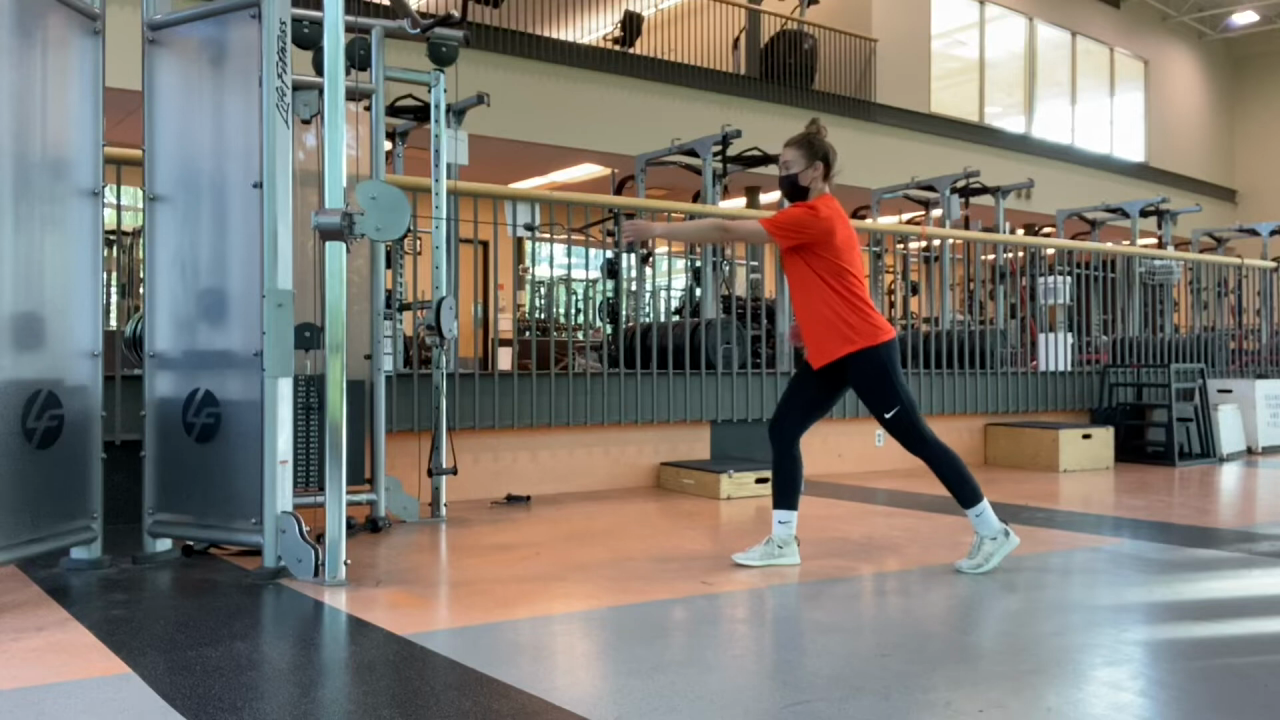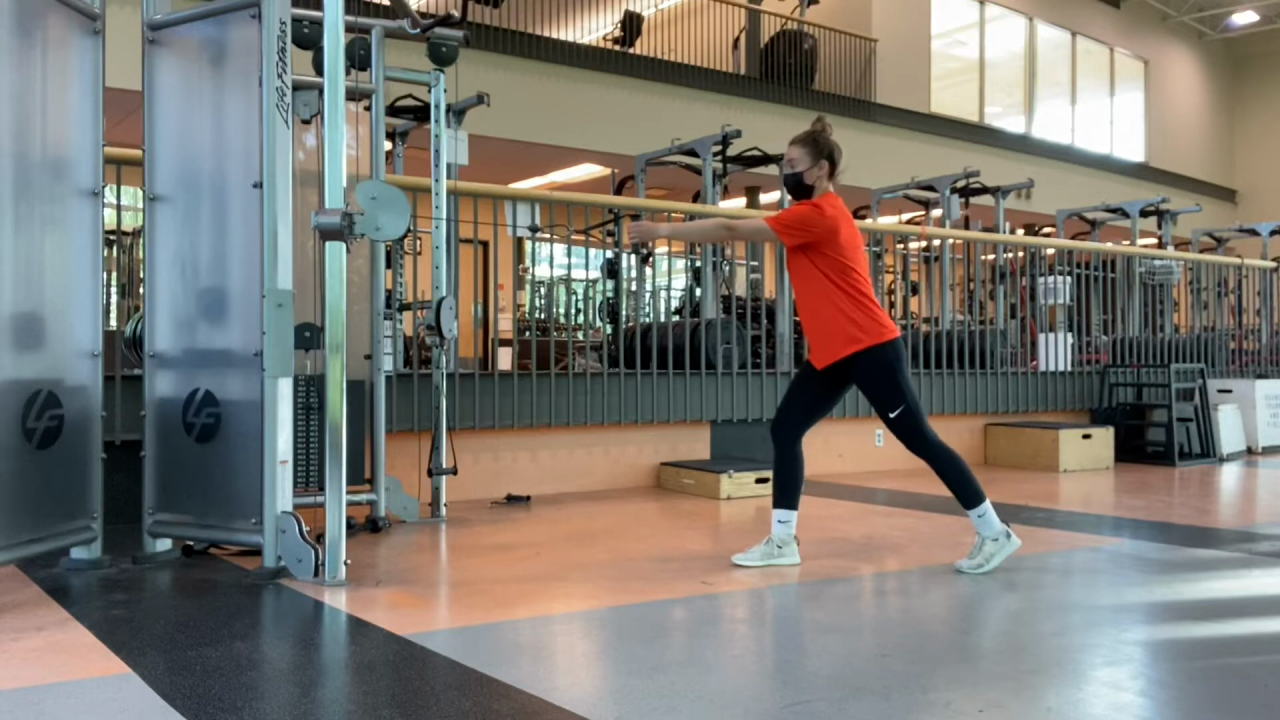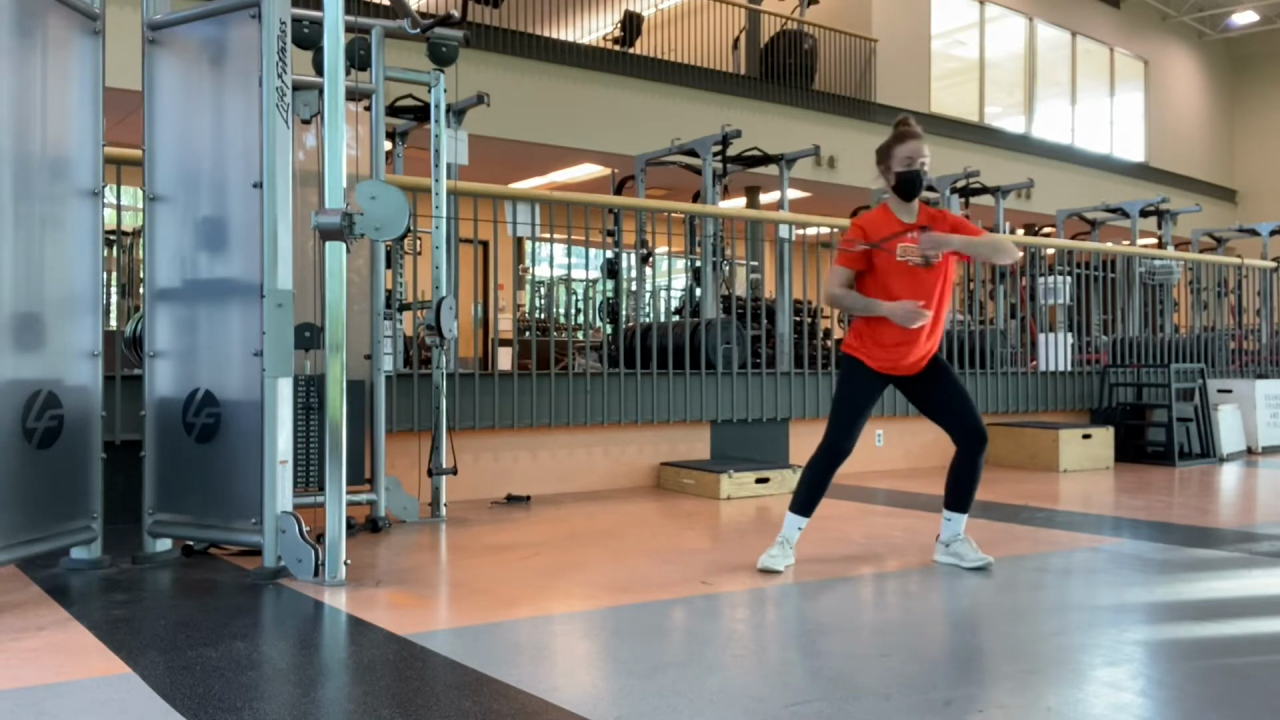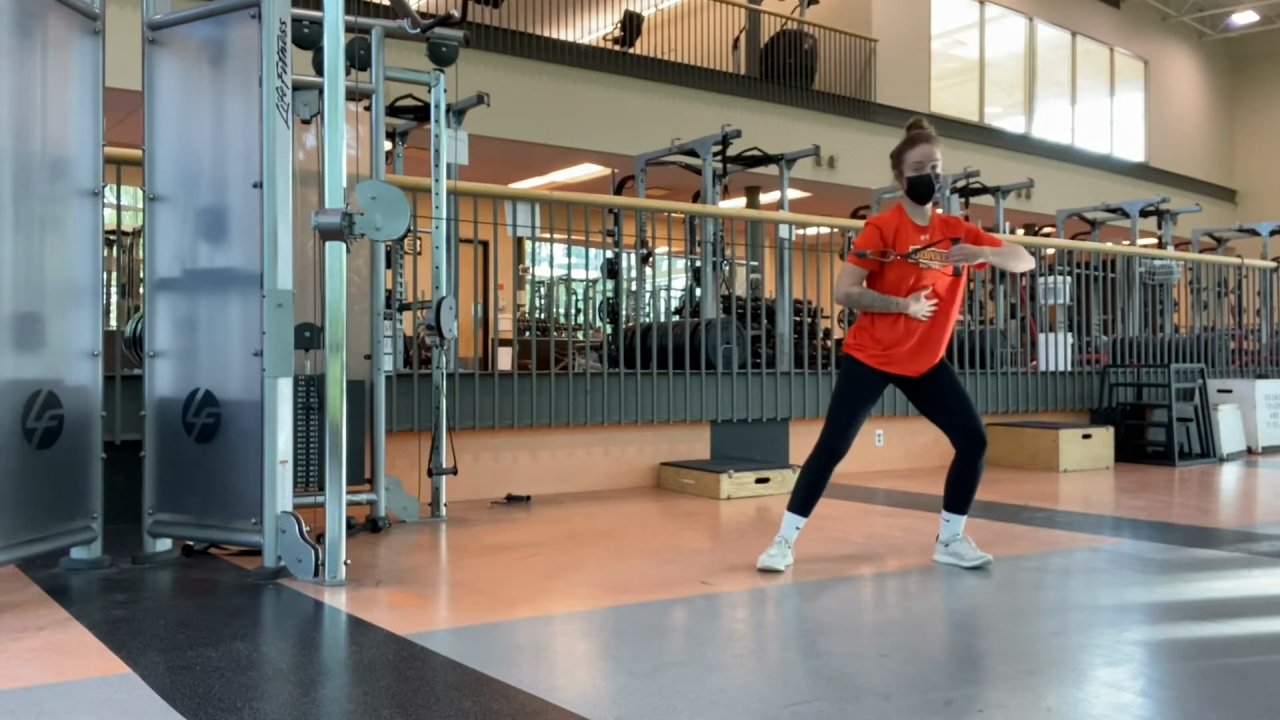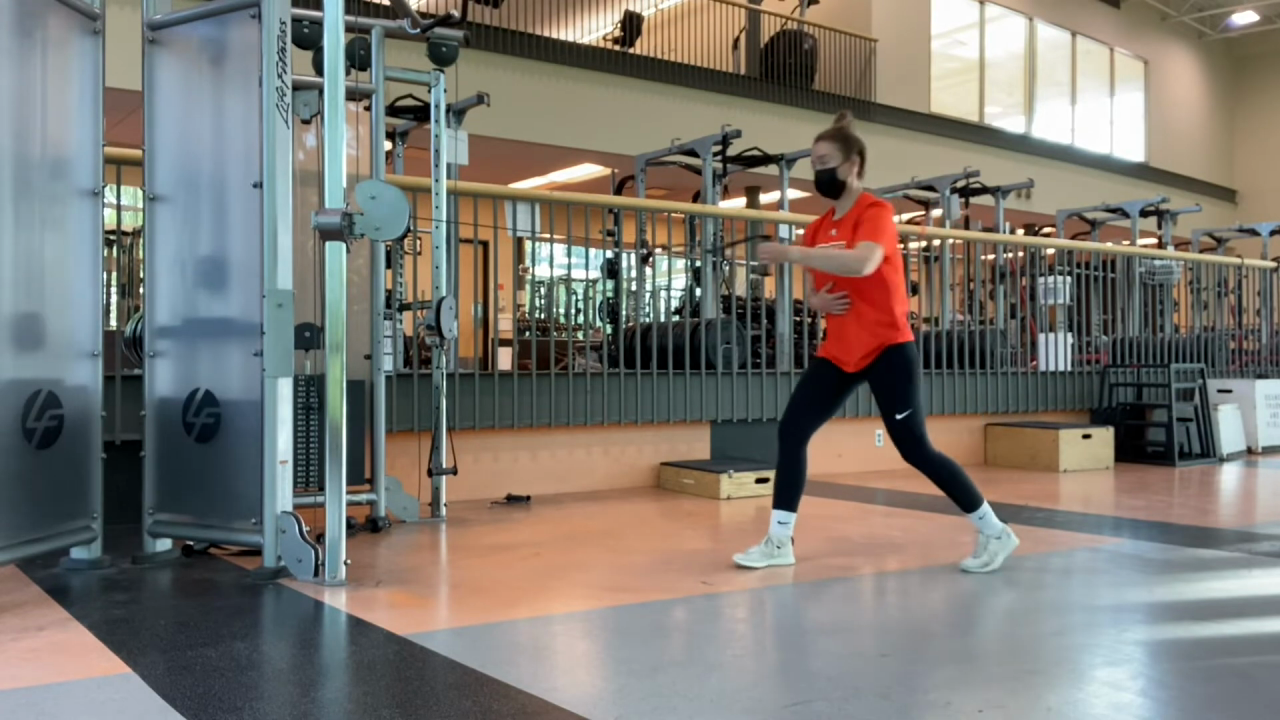
dt=0.7s
person 1, frame 1
left shoulder: (814, 216)
right shoulder: (813, 216)
left elbow: (728, 231)
left wrist: (656, 229)
right wrist: (807, 323)
left hip: (865, 350)
right hip: (831, 354)
left knee: (917, 439)
right knee: (782, 431)
left ankle: (992, 531)
right ankle: (783, 541)
person 1, frame 2
left shoulder: (820, 213)
right shoulder: (813, 218)
left elbow: (734, 230)
left wrist: (664, 230)
left hip: (871, 349)
right hip: (831, 353)
left knee: (919, 438)
right knee: (784, 431)
left ankle: (994, 533)
right ankle: (782, 541)
person 1, frame 3
left shoulder: (946, 223)
right shoulder: (867, 228)
left elbow: (1008, 253)
right elbow: (834, 292)
left wrist: (954, 242)
right wrist: (886, 309)
left hip: (923, 358)
right hip: (867, 355)
left knee: (974, 437)
right knee: (837, 445)
left ankle: (951, 539)
right ankle: (786, 540)
person 1, frame 4
left shoulder: (956, 230)
right shoulder: (882, 228)
left elbow: (1025, 260)
right elbow: (843, 291)
left wrist: (984, 253)
right wrist: (902, 304)
left hip: (927, 361)
right hip: (869, 357)
left knee: (973, 440)
right knee: (832, 445)
left ankle: (950, 539)
right ankle: (784, 541)
person 1, frame 5
left shoulder: (875, 211)
right shoulder: (817, 228)
left elbow: (861, 264)
right elbow: (811, 290)
left wrist: (793, 253)
right wrist: (820, 303)
left hip: (888, 348)
right hip: (837, 352)
left knee: (914, 450)
right knee: (791, 431)
left ankle: (994, 533)
right ankle: (779, 541)
